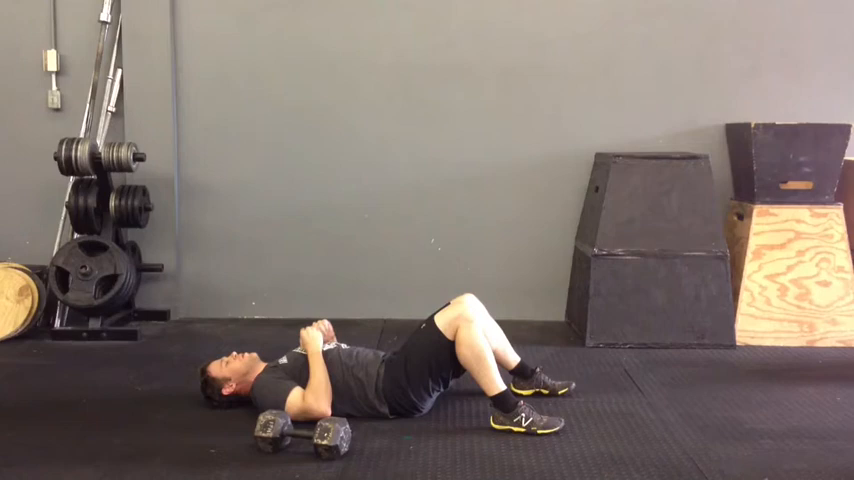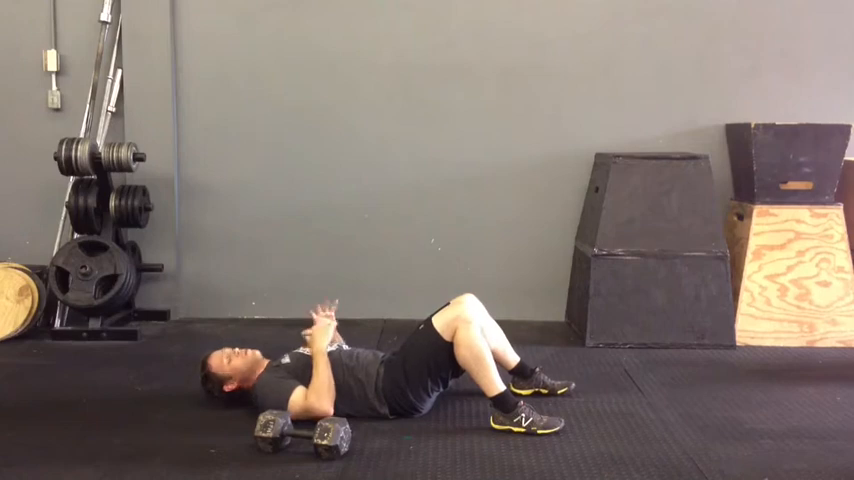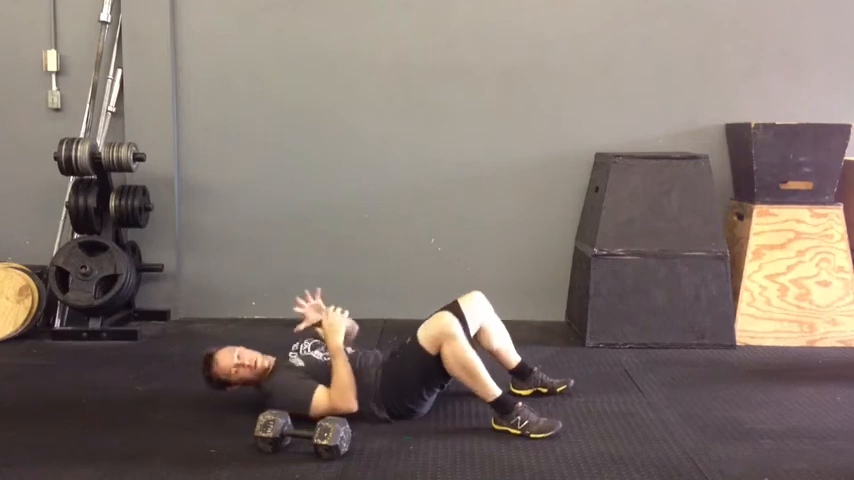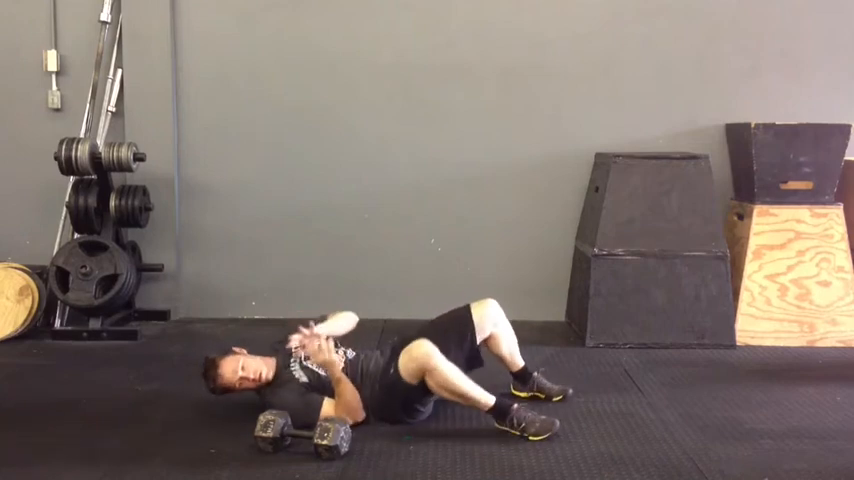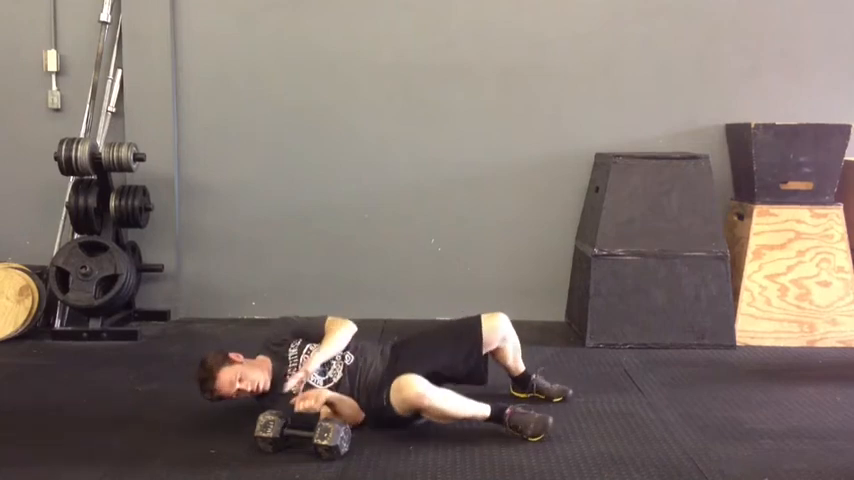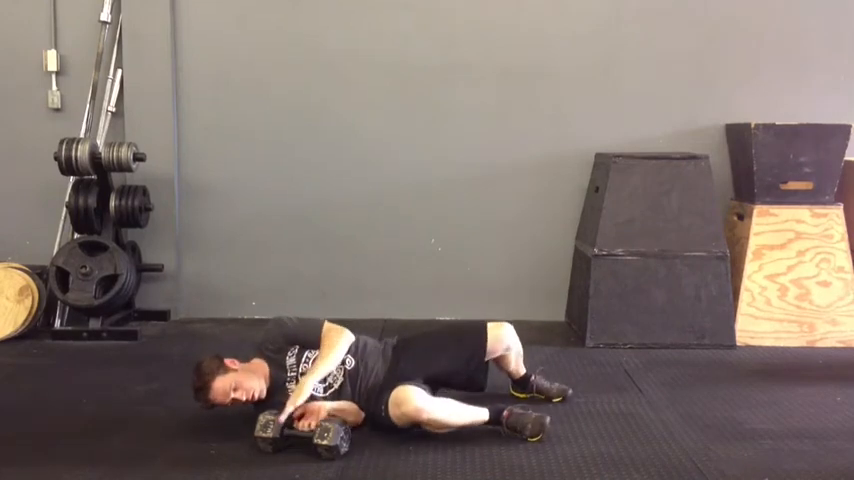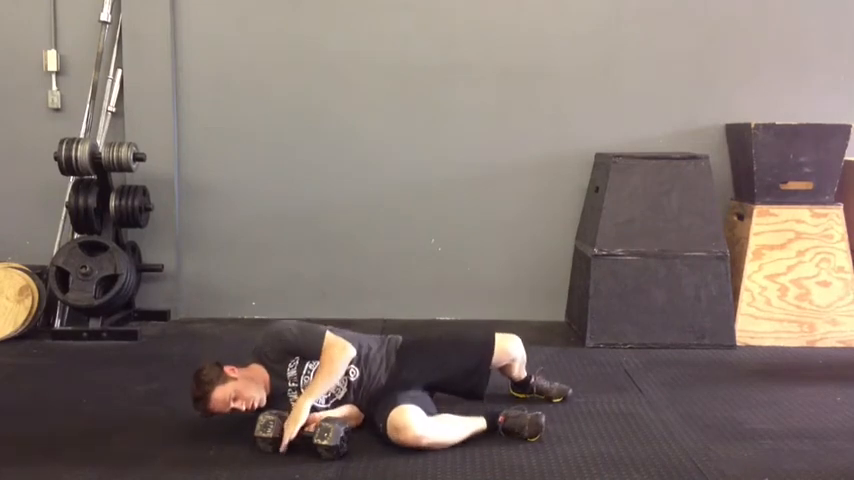
dt=0.3s
person 1, frame 1
left shoulder: (279, 370)
right shoulder: (266, 388)
right elbow: (320, 408)
left wrist: (327, 340)
right wrist: (312, 348)
left hip: (392, 366)
right hip: (399, 390)
left knee: (467, 303)
right knee: (463, 316)
left ankle: (527, 377)
right ankle: (509, 410)
person 1, frame 2
left shoulder: (279, 368)
right shoulder: (267, 387)
right elbow: (322, 406)
left wrist: (329, 332)
right wrist: (319, 346)
left hip: (391, 366)
right hip: (398, 391)
left knee: (467, 302)
right knee: (462, 317)
left ankle: (526, 376)
right ankle: (508, 410)
person 1, frame 3
left shoulder: (291, 352)
right shoulder: (279, 387)
left elbow: (351, 330)
right elbow: (346, 404)
left wrist: (325, 317)
right wrist: (333, 344)
left hip: (392, 363)
right hip: (397, 394)
left knee: (475, 301)
right knee: (445, 324)
left ankle: (525, 377)
right ankle: (507, 411)
person 1, frame 4
left shoulder: (288, 345)
right shoulder: (281, 396)
left elbow: (350, 318)
right elbow: (354, 415)
left wrist: (322, 329)
right wrist: (334, 371)
left hip: (391, 360)
right hip: (394, 400)
left knee: (488, 310)
right knee: (424, 353)
left ankle: (525, 380)
right ankle: (506, 413)
person 1, frame 5
left shoulder: (282, 336)
right shoulder: (277, 402)
left elbow: (345, 327)
right elbow: (355, 415)
left wrist: (312, 361)
right wrist: (326, 398)
left hip: (395, 354)
right hip: (384, 398)
left knee: (498, 325)
right knee: (414, 391)
left ankle: (524, 383)
right ankle: (501, 415)
person 1, frame 6
left shoulder: (275, 336)
right shoulder: (275, 407)
left elbow: (341, 336)
right elbow: (355, 416)
left wrist: (306, 384)
right wrist: (324, 409)
left hip: (397, 354)
right hip: (382, 398)
left knee: (503, 335)
right knee: (413, 405)
left ankle: (523, 383)
right ankle: (499, 416)
person 1, frame 7
left shoulder: (275, 340)
right shoulder: (273, 406)
left elbow: (342, 350)
right elbow: (355, 413)
left wrist: (304, 404)
right wrist: (321, 418)
left hip: (400, 356)
right hip: (381, 398)
left knee: (511, 348)
right knee: (408, 430)
left ankle: (524, 384)
right ankle: (495, 421)
